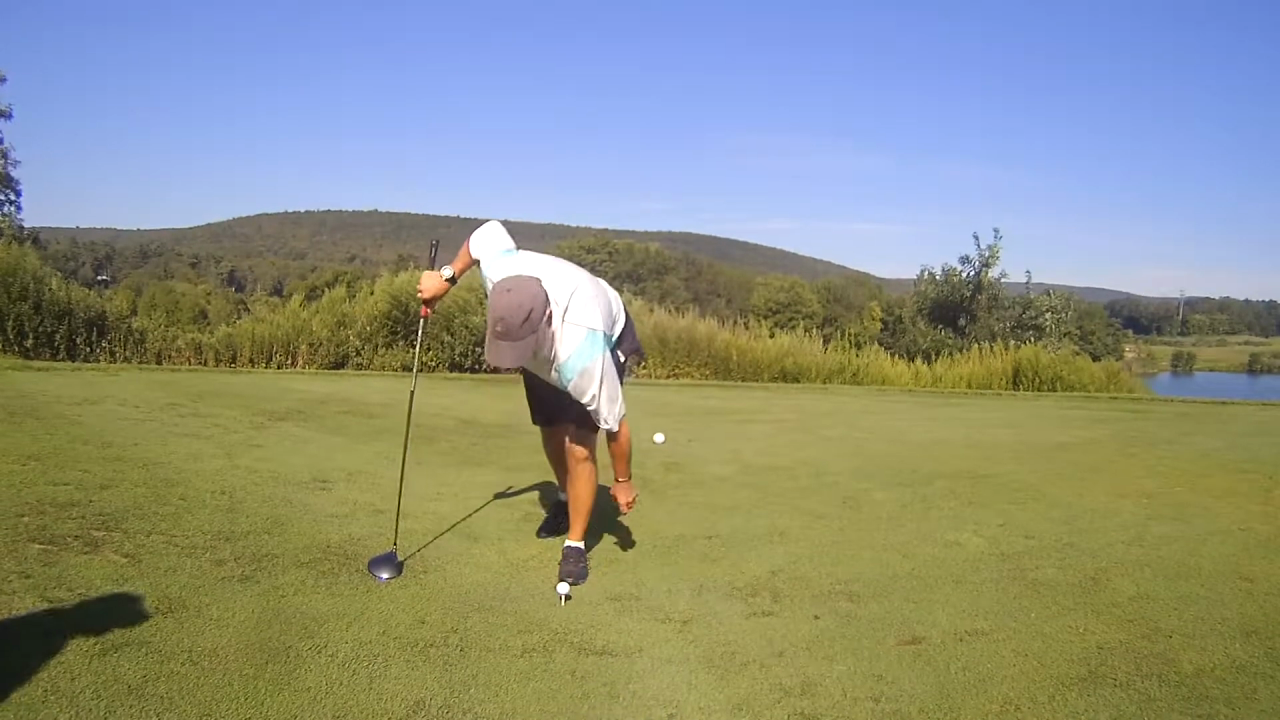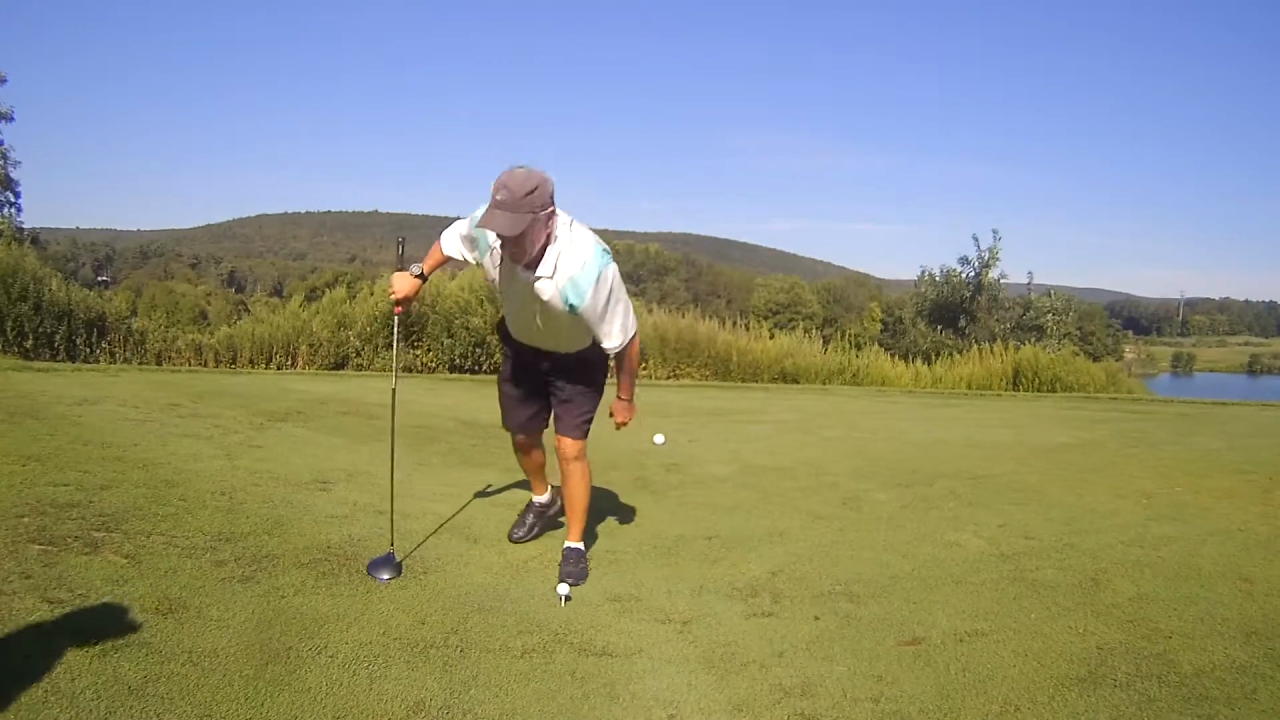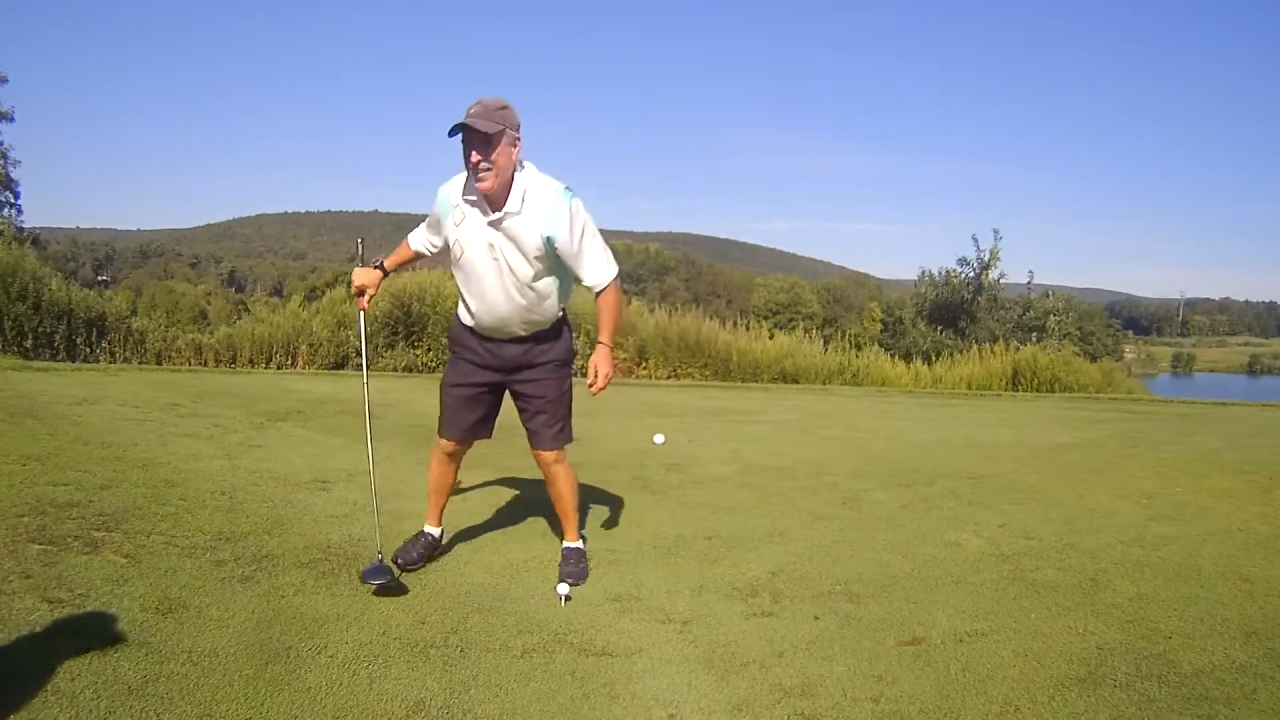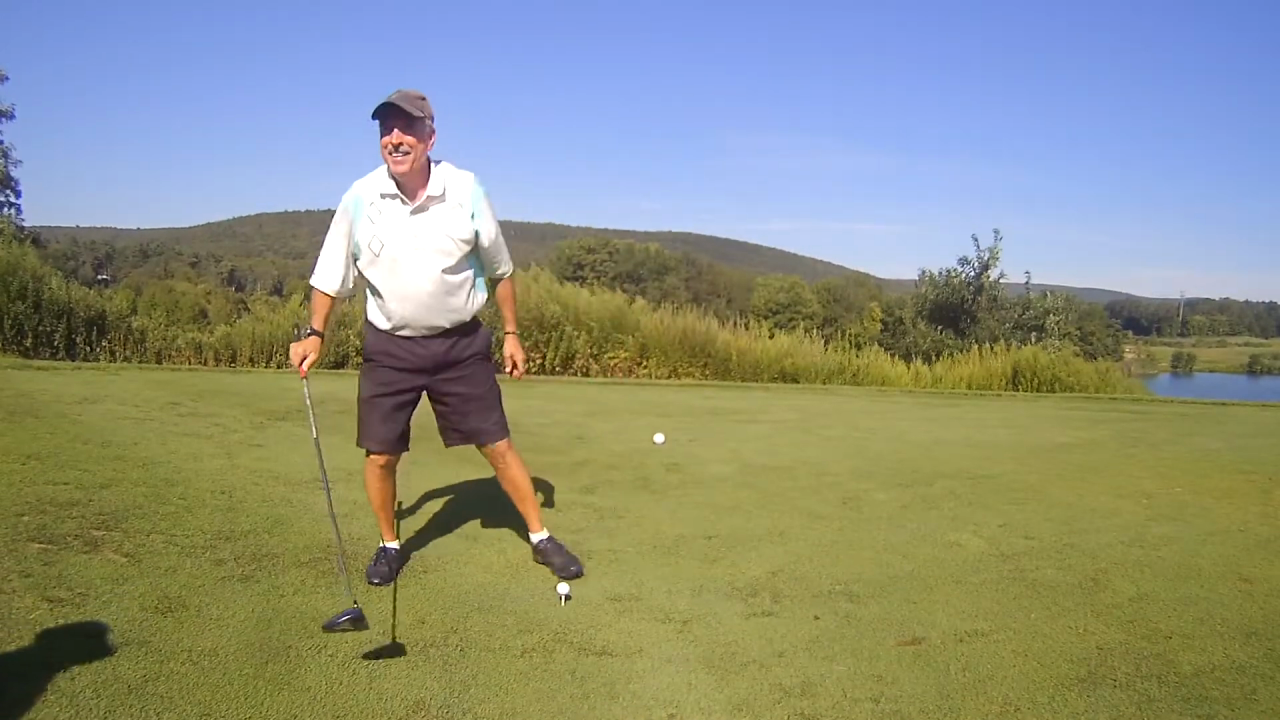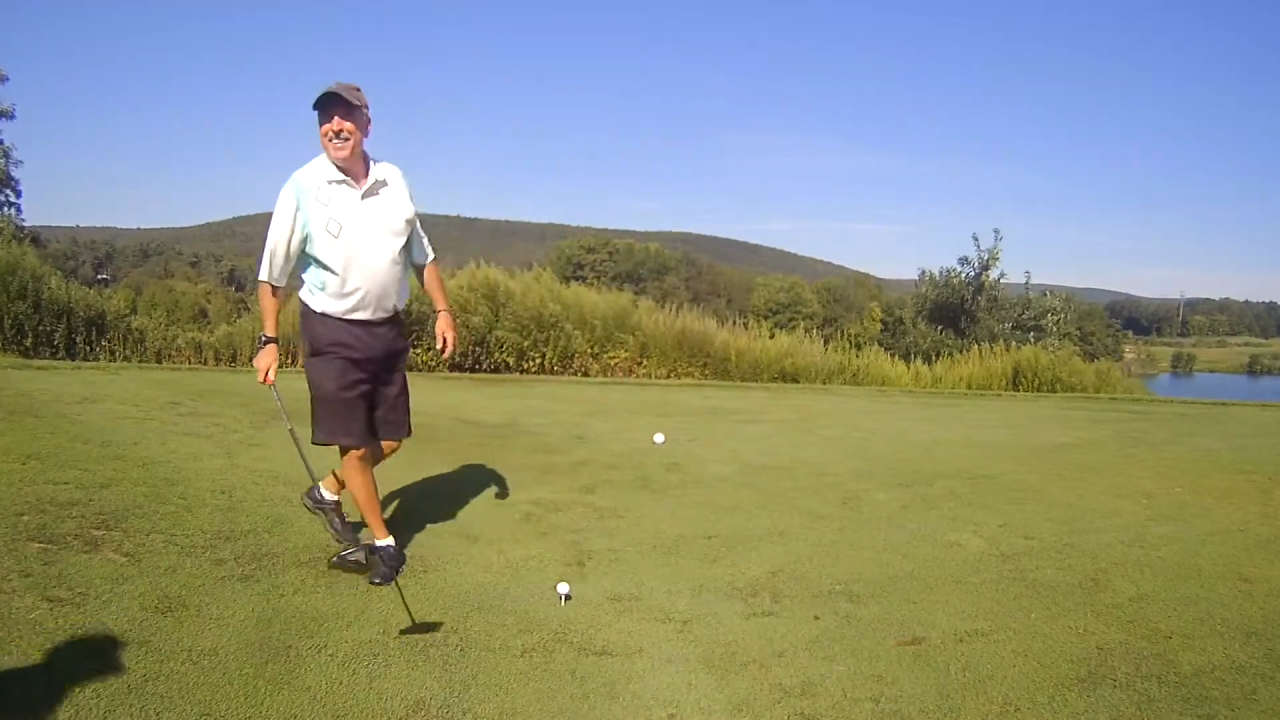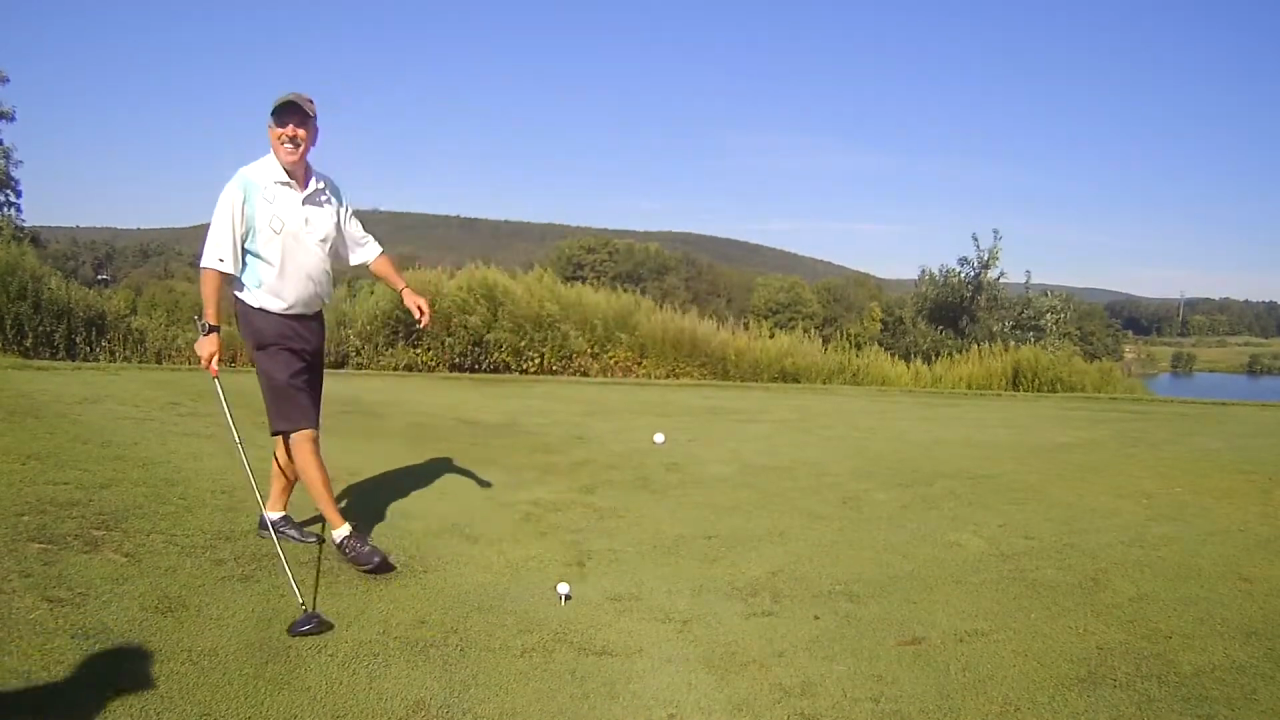
dt=0.3s
person 1, frame 1
left shoulder: (580, 355)
right shoulder: (501, 273)
left elbow: (616, 425)
right elbow: (489, 232)
left wrist: (622, 482)
right wrist: (447, 277)
left hip: (607, 342)
right hip: (548, 347)
left knee: (579, 445)
right knee: (552, 432)
left ankle: (575, 545)
right ankle: (565, 500)
person 1, frame 2
left shoulder: (587, 263)
right shoulder: (488, 228)
left elbow: (624, 339)
right elbow: (452, 241)
left wrist: (624, 397)
right wrist: (416, 277)
left hip: (579, 356)
right hip: (521, 345)
left knee: (570, 449)
right knee: (522, 436)
left ankle: (575, 547)
right ankle: (541, 498)
person 1, frame 3
left shoulder: (555, 202)
right shoulder: (451, 197)
left elbow: (605, 277)
right elbow: (425, 239)
left wrist: (603, 346)
right wrist: (380, 270)
left hip: (541, 346)
right hip: (474, 342)
left knee: (549, 454)
right knee: (449, 443)
left ankle: (573, 544)
right ankle: (431, 531)
person 1, frame 4
left shoulder: (467, 192)
right shoulder: (359, 200)
left elbow: (499, 268)
right elbow: (332, 276)
left wrist: (510, 332)
right wrist: (314, 334)
left hip: (461, 343)
right hip: (390, 346)
left knee: (497, 446)
right knee: (379, 454)
left ankle: (540, 538)
right ankle: (390, 543)
person 1, frame 5
left shoulder: (396, 181)
right shoulder: (302, 188)
left elbow: (421, 254)
right elbow: (272, 272)
left wrist: (442, 310)
right wrist: (269, 340)
left hip: (388, 330)
right hip: (332, 333)
left knee: (390, 440)
right knee: (354, 447)
left ankle: (326, 494)
right ankle: (382, 540)
person 1, frame 6
left shoulder: (329, 191)
right shoulder: (246, 185)
left elbow: (363, 248)
right elbow: (215, 261)
left wrist: (405, 291)
right wrist: (210, 327)
left hip: (310, 322)
right hip: (268, 323)
left knee: (297, 430)
right knee: (301, 429)
left ankle: (276, 513)
right ankle: (342, 533)
